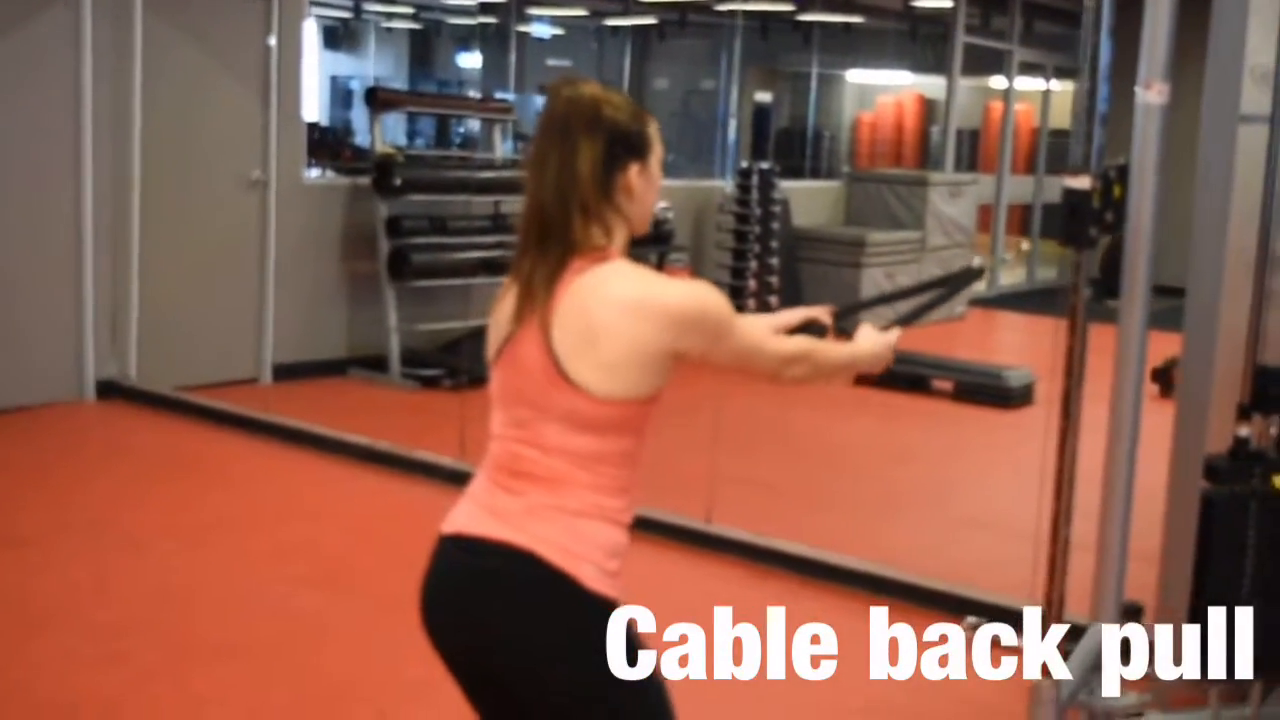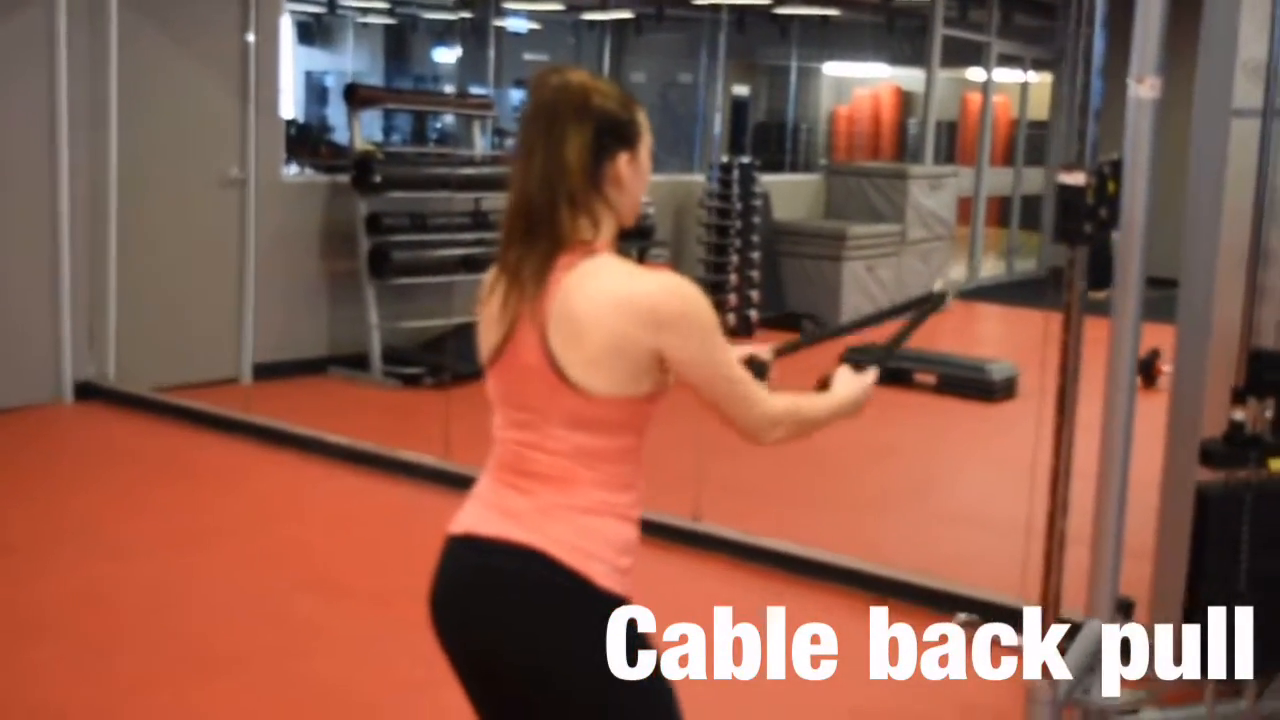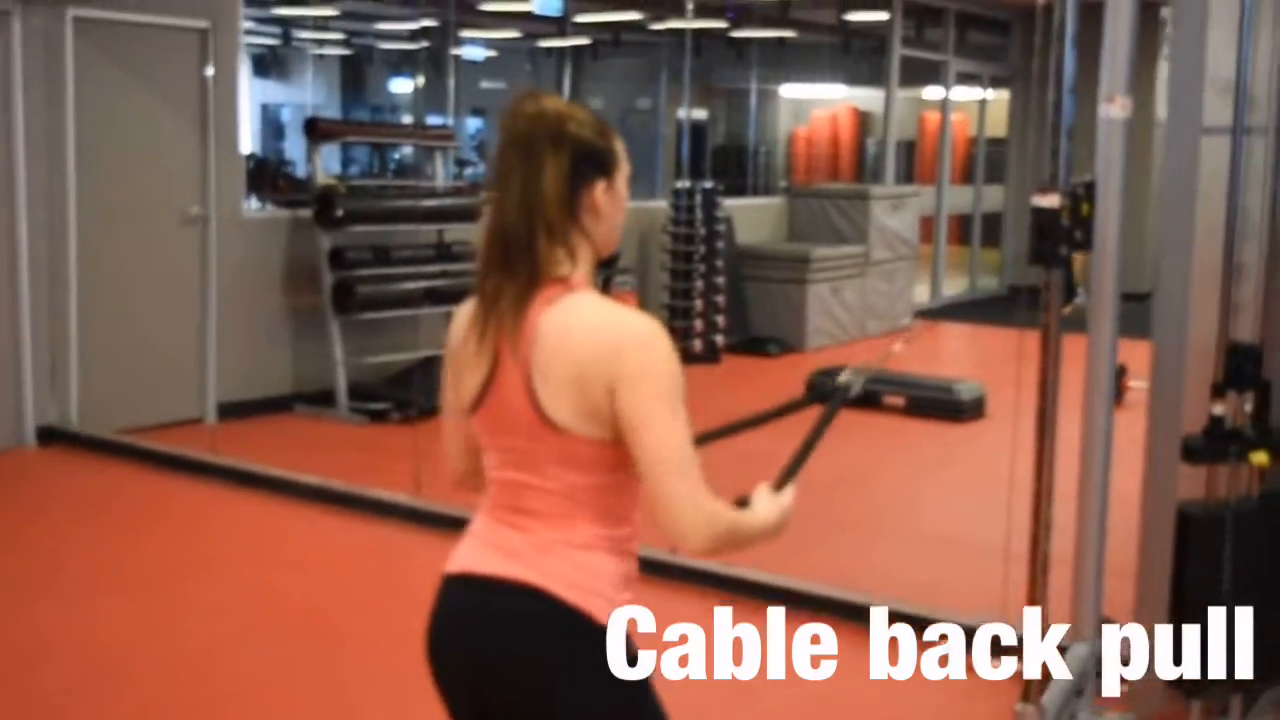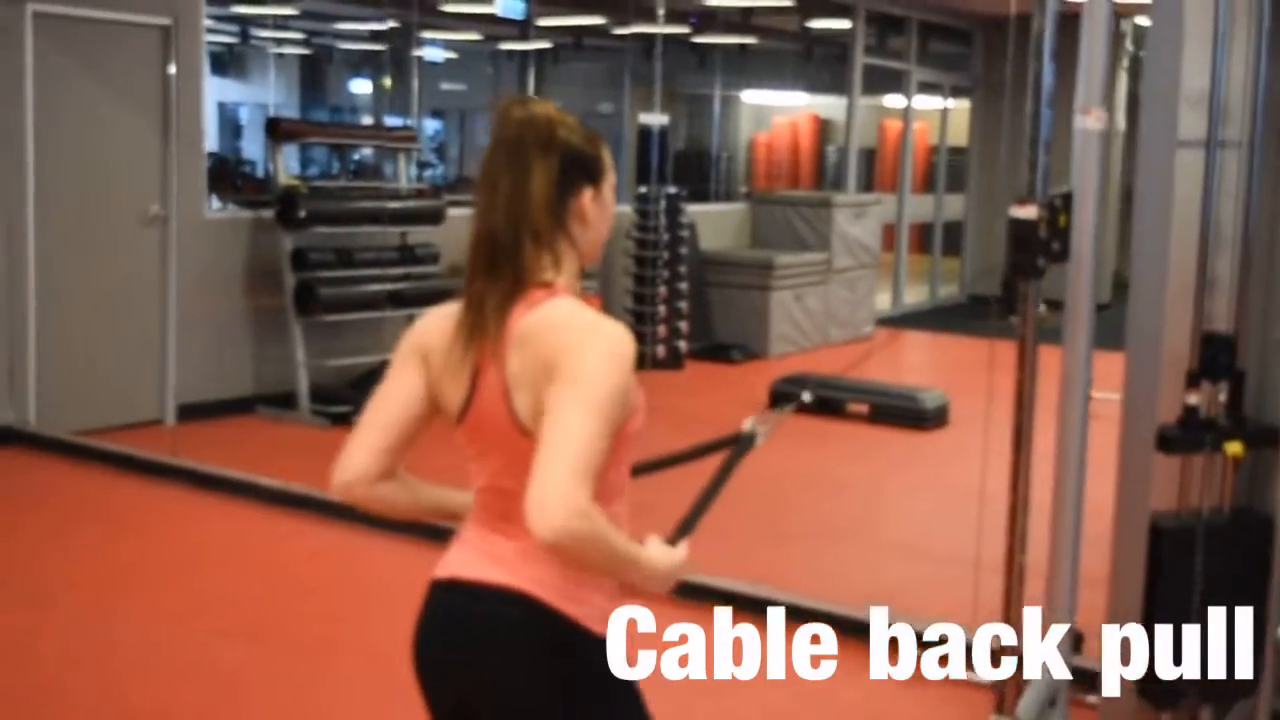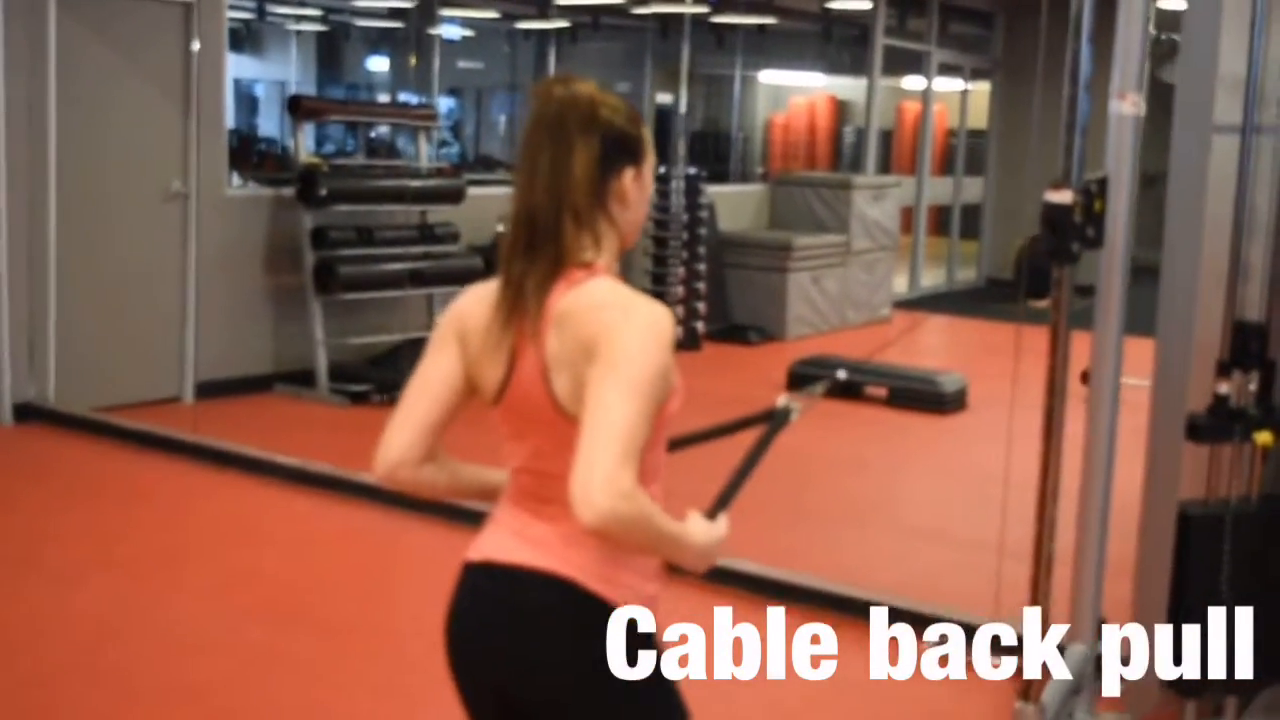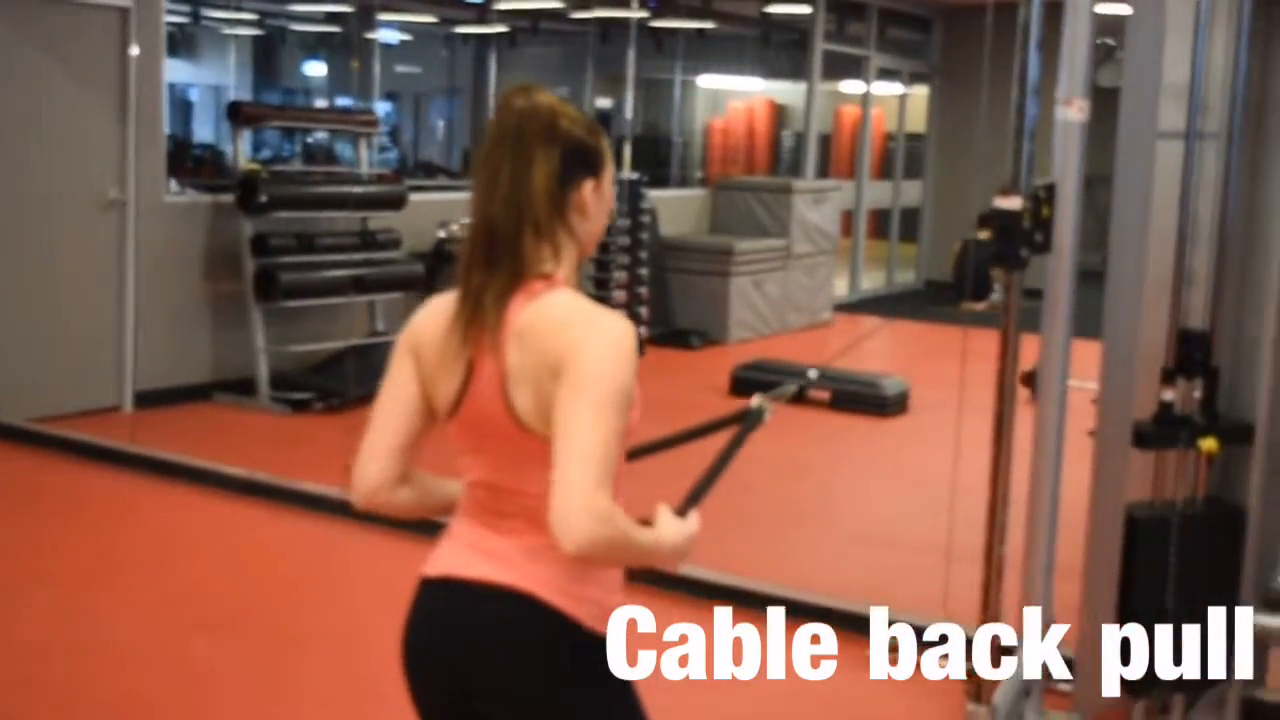
dt=0.3s
person 1, frame 1
left shoulder: (522, 288)
right shoulder: (663, 302)
right elbow: (787, 363)
left wrist: (769, 321)
right wrist: (863, 354)
left hip: (457, 575)
right hip: (550, 595)
person 1, frame 2
left shoulder: (503, 284)
right shoulder: (654, 299)
right elbow: (762, 420)
left wrist: (710, 364)
right wrist: (843, 396)
left hip: (465, 575)
right hip: (563, 595)
person 1, frame 3
left shoulder: (472, 323)
right shoulder: (624, 336)
right elbow: (694, 529)
right wrist: (764, 516)
left hip: (460, 615)
right hip: (561, 632)
person 1, frame 4
left shoulder: (441, 330)
right shoulder: (594, 339)
left elbow: (356, 478)
right elbow: (558, 517)
right wrist: (647, 567)
left hip: (447, 625)
right hip: (548, 640)
person 1, frame 5
left shoulder: (477, 309)
right shoulder: (633, 318)
left elbow: (398, 462)
right elbow: (602, 501)
right wrist: (689, 543)
left hip: (480, 609)
right hip: (580, 626)
person 1, frame 6
left shoulder: (434, 322)
right shoulder: (593, 332)
left elbow: (376, 487)
right elbow: (582, 526)
right wrist: (667, 542)
left hip: (436, 623)
right hip: (543, 636)
